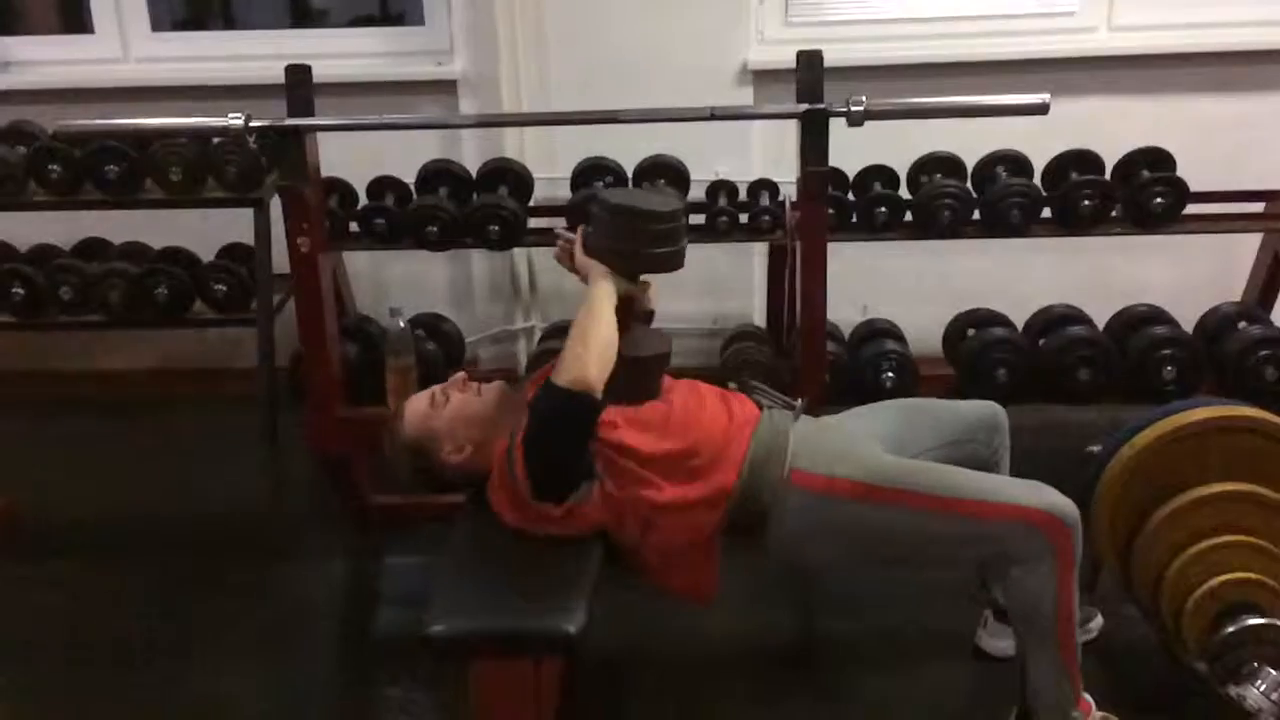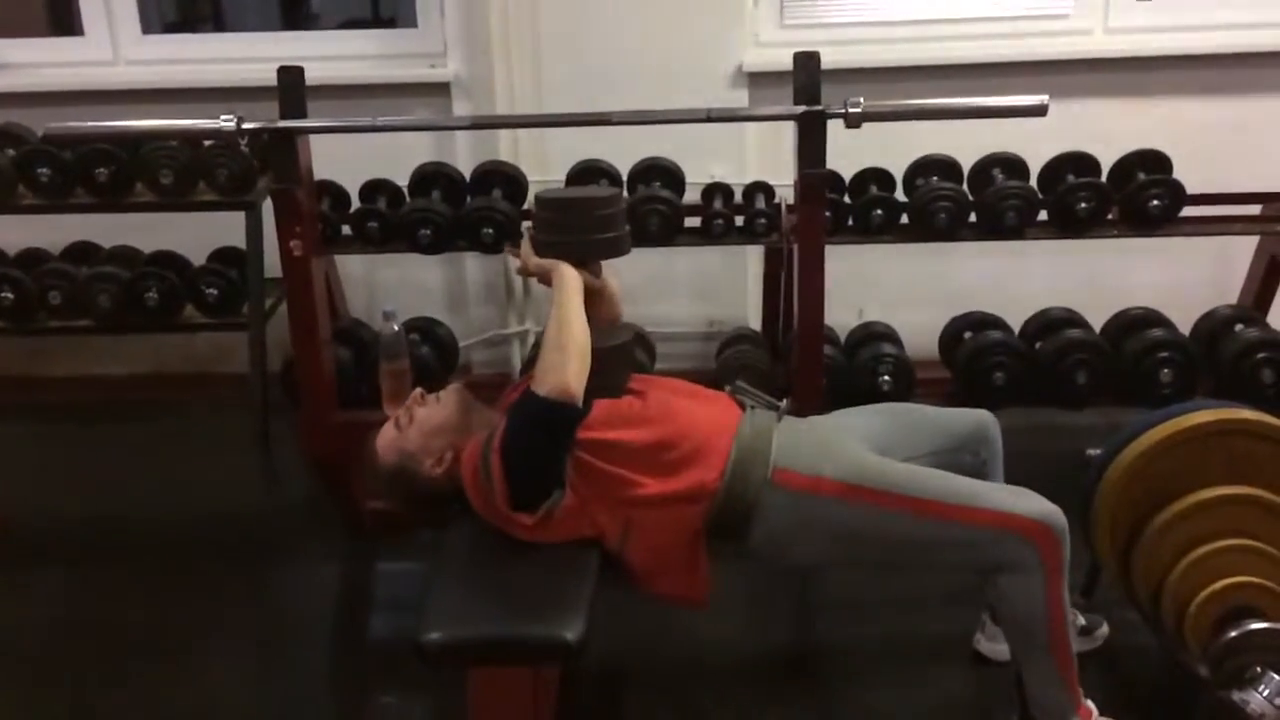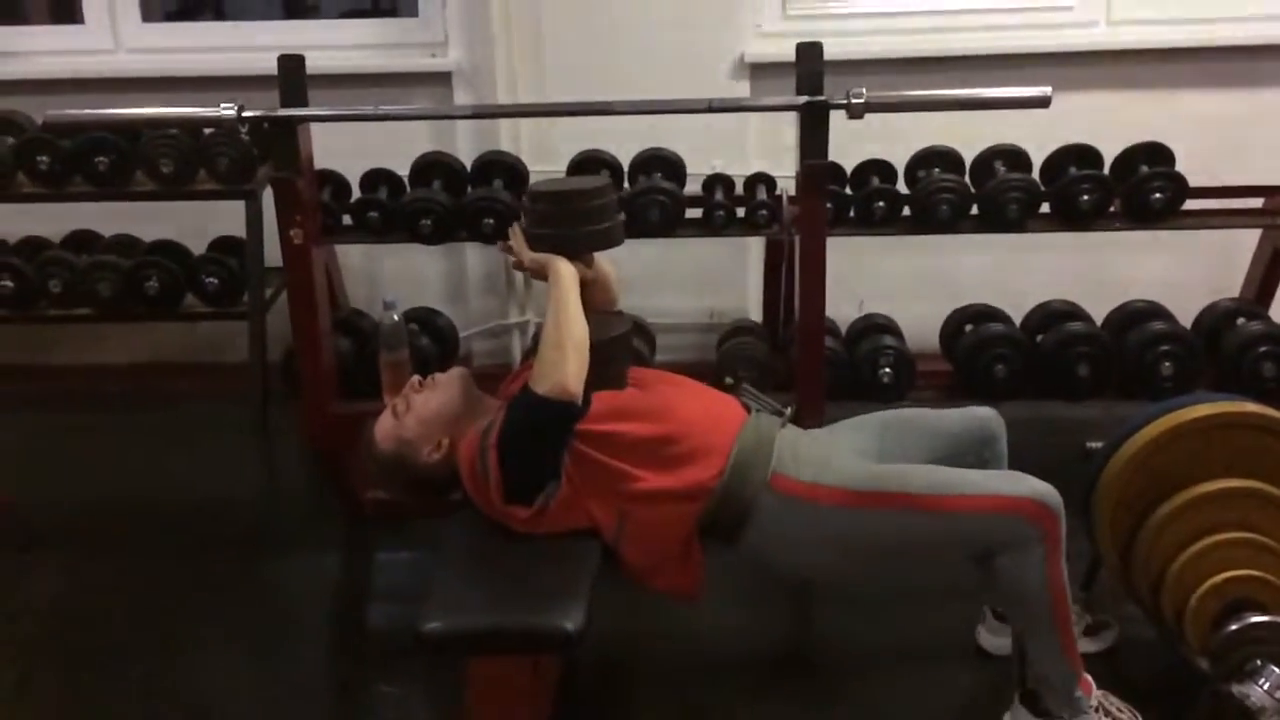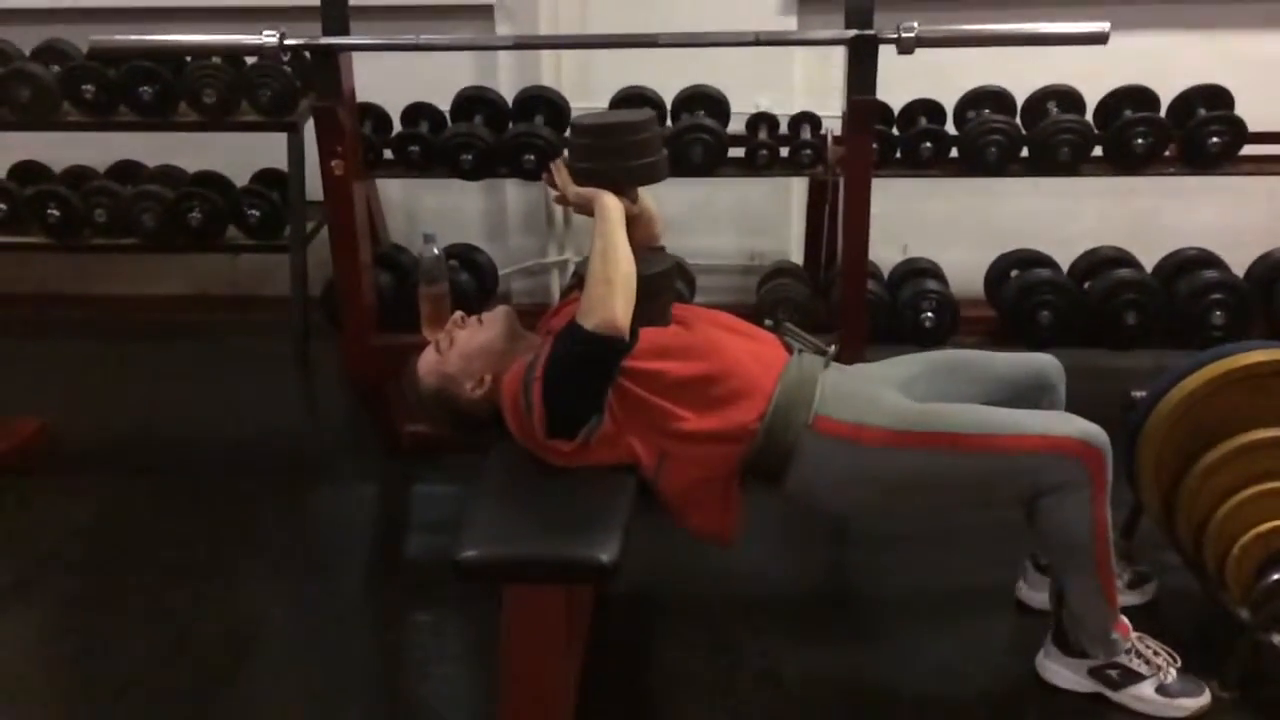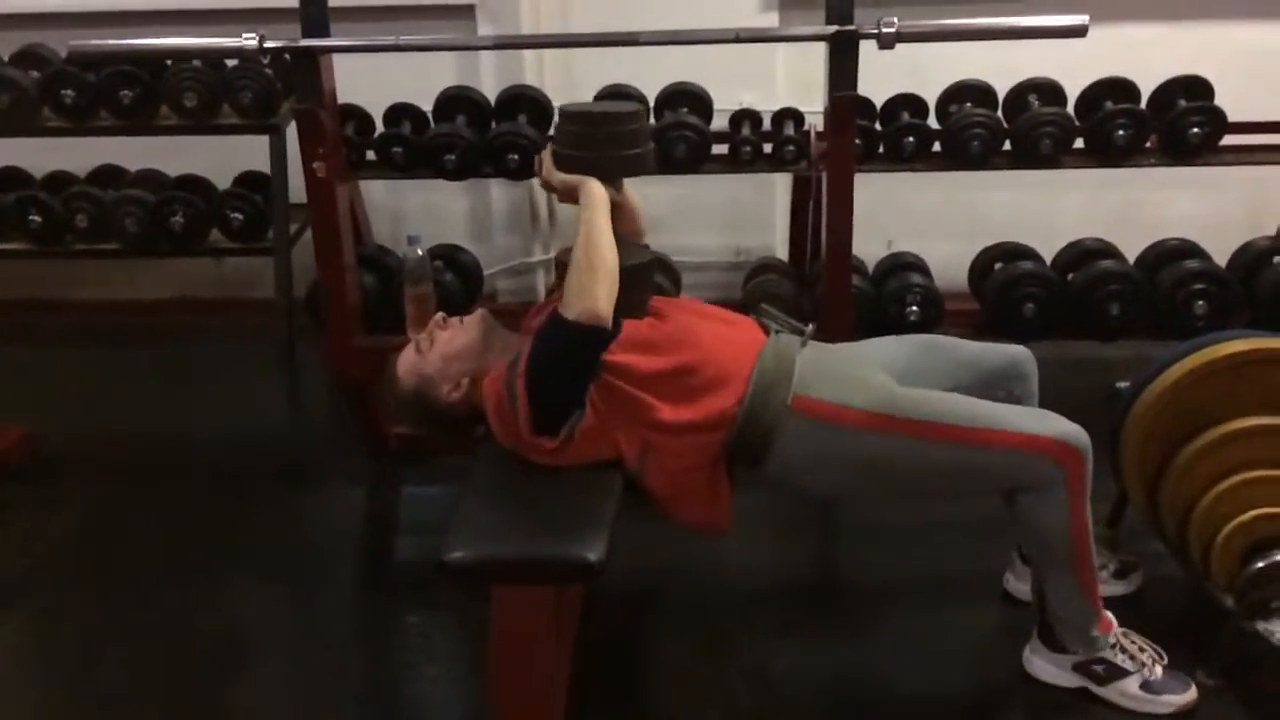
dt=1s
person 1, frame 1
left shoulder: (533, 409)
right shoulder: (527, 469)
left elbow: (627, 343)
right elbow: (580, 385)
left wrist: (614, 274)
right wrist: (600, 282)
left hip: (782, 434)
right hip: (787, 486)
left knee: (985, 423)
right knee: (1050, 521)
left ankle: (1013, 606)
person 1, frame 2
left shoulder: (509, 416)
right shoulder: (501, 470)
left elbow: (604, 344)
right elbow: (561, 393)
left wrist: (585, 277)
right wrist: (562, 278)
left hip: (769, 435)
right hip: (772, 487)
left knee: (975, 432)
right knee: (1037, 528)
left ankle: (1017, 615)
person 1, frame 3
left shoulder: (506, 402)
right shoulder: (499, 460)
left elbow: (599, 332)
right elbow: (561, 392)
left wrist: (580, 265)
right wrist: (557, 271)
left hip: (774, 444)
right hip: (771, 495)
left knee: (979, 431)
right knee: (1033, 507)
left ankle: (1018, 614)
person 1, frame 4
left shoulder: (551, 334)
right shoulder: (542, 395)
left elbow: (647, 253)
right elbow: (608, 330)
left wrist: (618, 196)
right wrist: (603, 209)
left hip: (816, 381)
right hip: (812, 435)
left knee: (1038, 376)
right knee: (1079, 450)
left ankle: (1063, 568)
right ankle: (1089, 645)
person 1, frame 5
left shoulder: (529, 336)
right shoulder: (524, 398)
left elbow: (628, 249)
right elbow: (590, 322)
left wrist: (600, 183)
right wrist: (589, 192)
left hip: (795, 360)
right hip: (790, 413)
left knee: (1010, 366)
right knee: (1060, 449)
left ankle: (1047, 560)
right ankle: (1075, 642)
